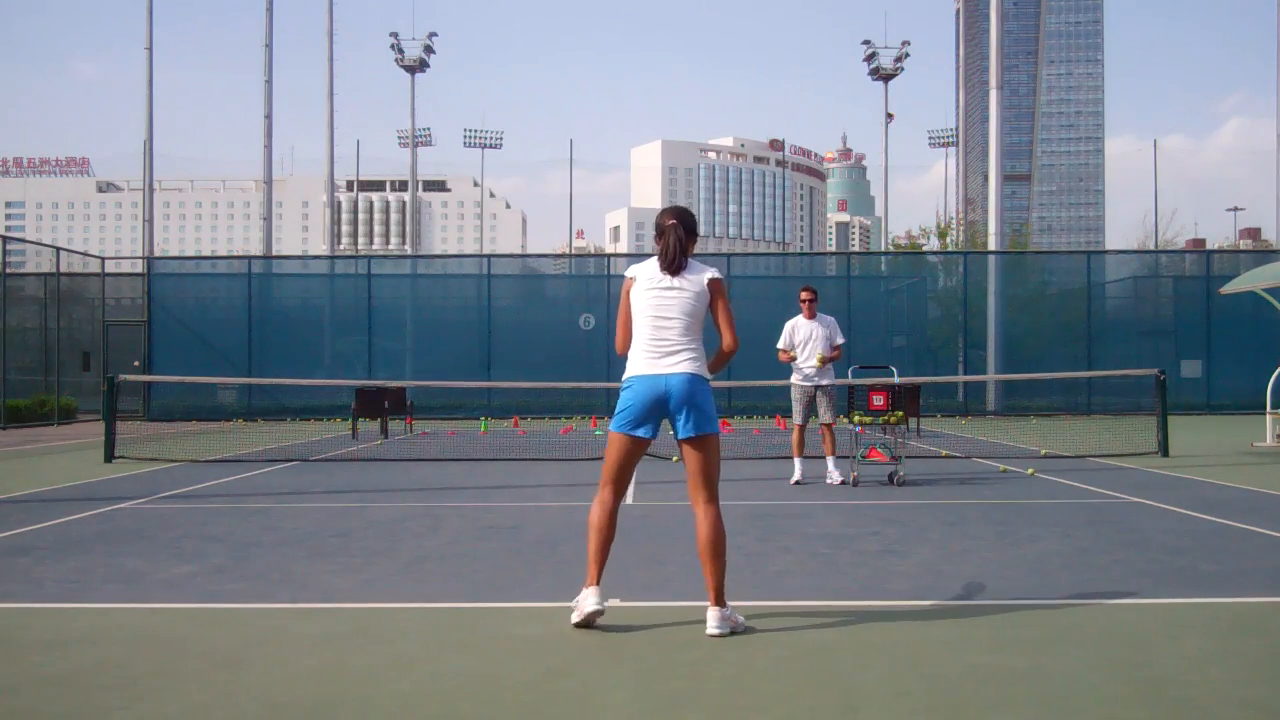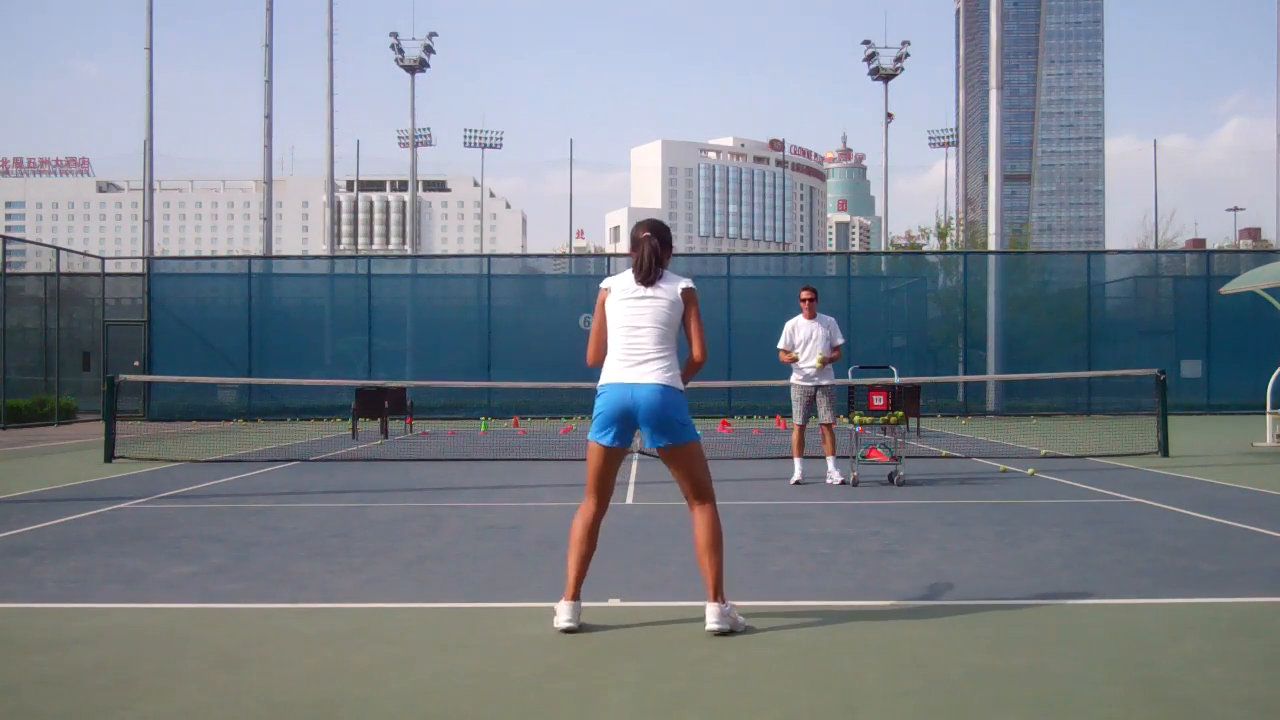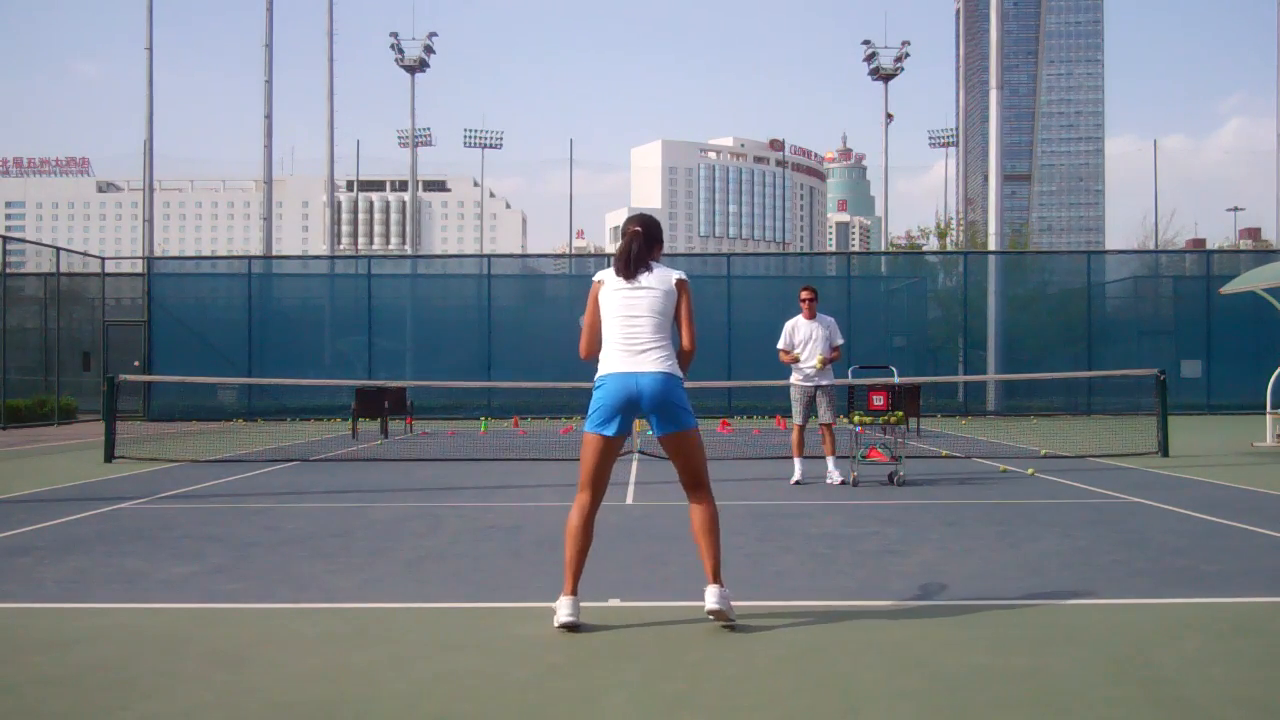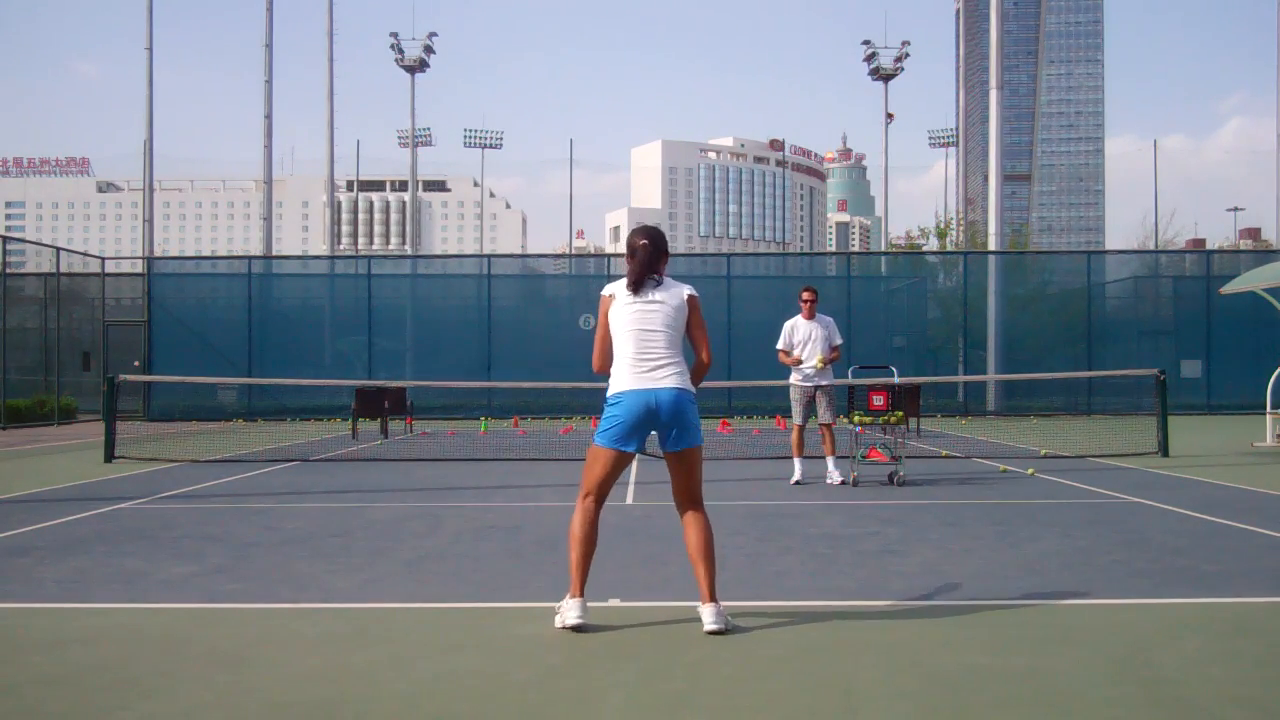
dt=0.2s
person 1, frame 1
left shoulder: (635, 274)
right shoulder: (709, 277)
left elbow: (622, 344)
right elbow: (730, 343)
left hip: (640, 383)
right hip: (688, 384)
left knee: (608, 492)
right knee: (705, 500)
left ankle: (592, 591)
right ankle: (718, 609)
person 1, frame 2
left shoulder: (610, 287)
right shoulder: (682, 287)
left elbow: (593, 355)
right elbow: (698, 355)
left hip: (612, 393)
right hip: (661, 395)
left knee: (593, 504)
right knee: (702, 500)
left ankle: (569, 604)
right ankle: (716, 605)
person 1, frame 3
left shoulder: (602, 280)
right shoulder: (675, 278)
left elbow: (586, 350)
right elbow: (689, 344)
left hip: (612, 383)
right hip: (663, 383)
left knee: (587, 496)
right knee: (699, 492)
left ankle: (568, 599)
right ankle: (714, 589)
person 1, frame 4
left shoulder: (612, 293)
right shoulder: (685, 293)
left elbow: (599, 365)
right elbow: (704, 359)
left hip: (626, 398)
right hip: (675, 399)
left knee: (589, 500)
right knee: (690, 508)
left ankle: (575, 600)
right ankle: (711, 606)
person 2, frame 1
left shoulder: (829, 322)
right shoulder: (792, 325)
left elbow: (838, 351)
right elbow: (781, 353)
left wrist: (828, 359)
right wrist: (786, 357)
left hip: (825, 382)
right hip: (801, 382)
left knee: (827, 425)
right knee: (799, 426)
left ankle: (832, 470)
right ankle: (798, 471)
person 2, frame 2
left shoulder: (829, 322)
right shoulder: (792, 324)
left elbow: (838, 351)
right elbow: (781, 353)
left wrist: (828, 359)
right wrist: (787, 358)
left hip: (825, 381)
right hip: (800, 381)
left knee: (827, 425)
right knee: (798, 426)
left ankle: (832, 470)
right ankle: (798, 471)
person 2, frame 3
left shoulder: (829, 323)
right shoulder: (791, 325)
left elbow: (837, 352)
right elbow: (782, 354)
left wrist: (828, 360)
right wrist: (788, 359)
left hip: (825, 382)
right hip: (800, 382)
left knee: (827, 426)
right knee: (798, 426)
left ankle: (832, 471)
right ankle: (798, 471)
person 2, frame 4
left shoulder: (828, 322)
right shoulder: (791, 325)
left elbow: (836, 351)
right elbow: (781, 354)
left wrist: (828, 360)
right wrist: (789, 360)
left hip: (824, 382)
right hip: (800, 382)
left knee: (827, 426)
right knee: (798, 426)
left ankle: (832, 471)
right ankle: (798, 471)
